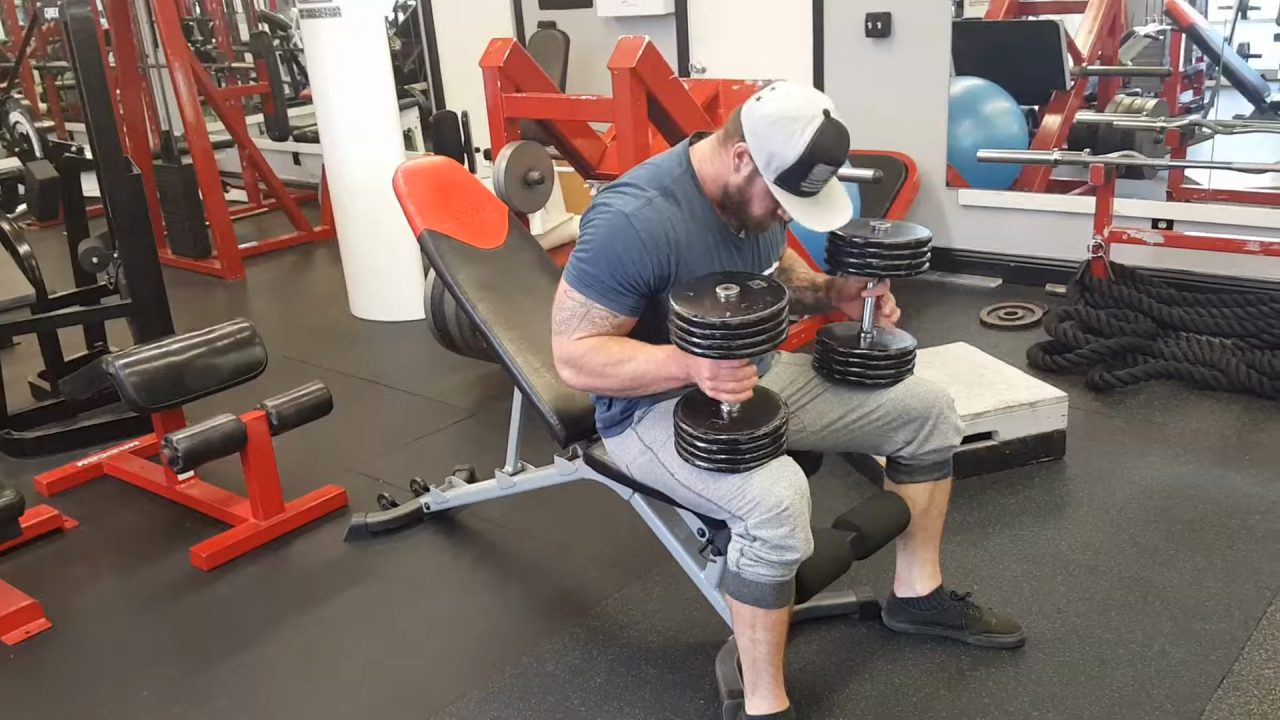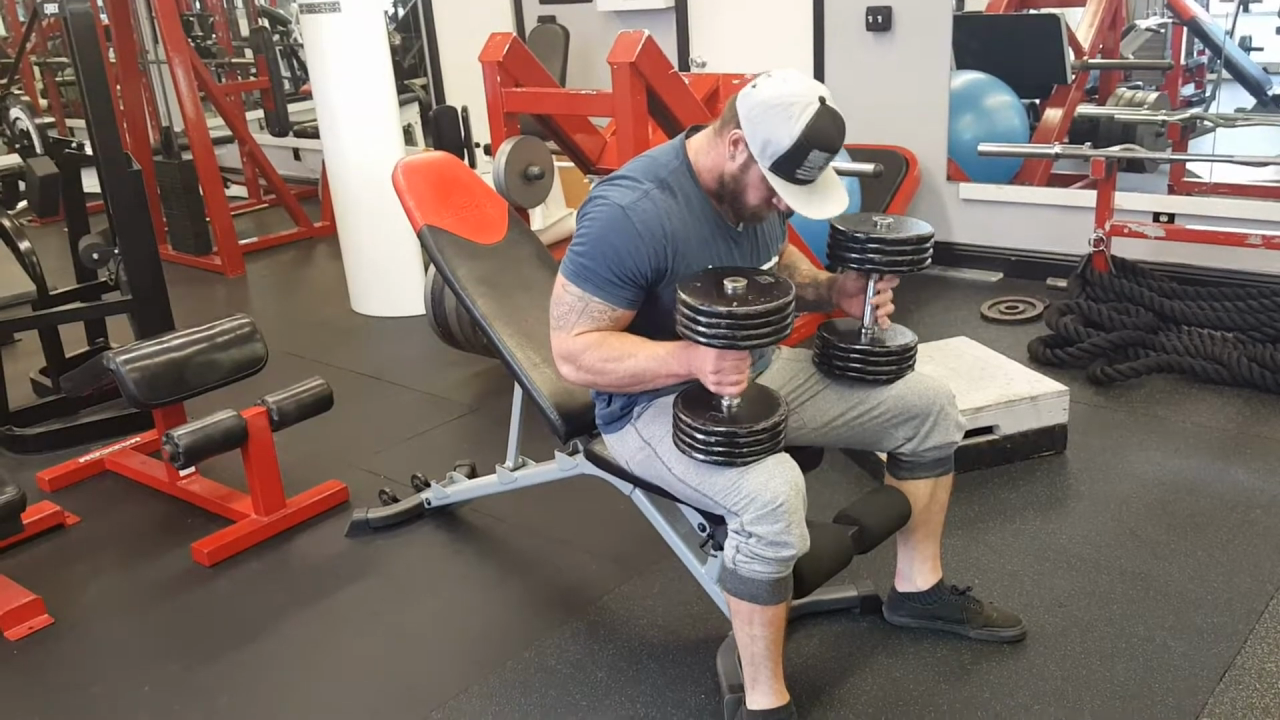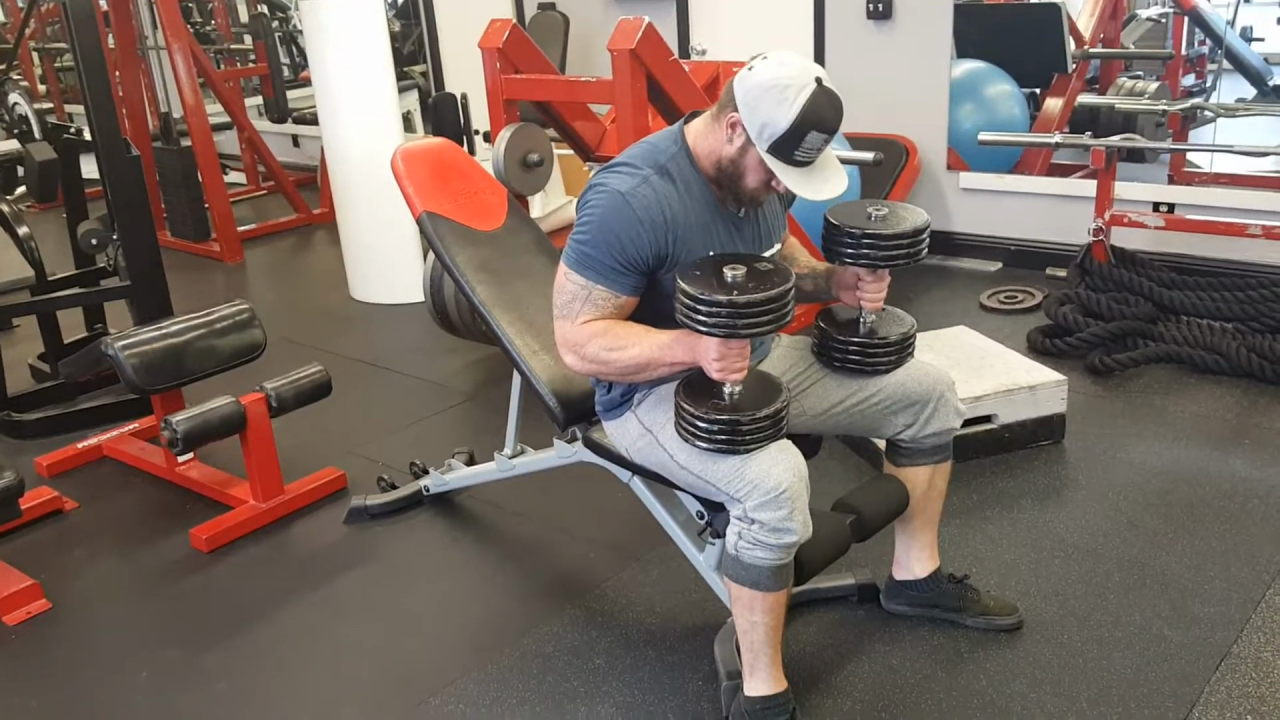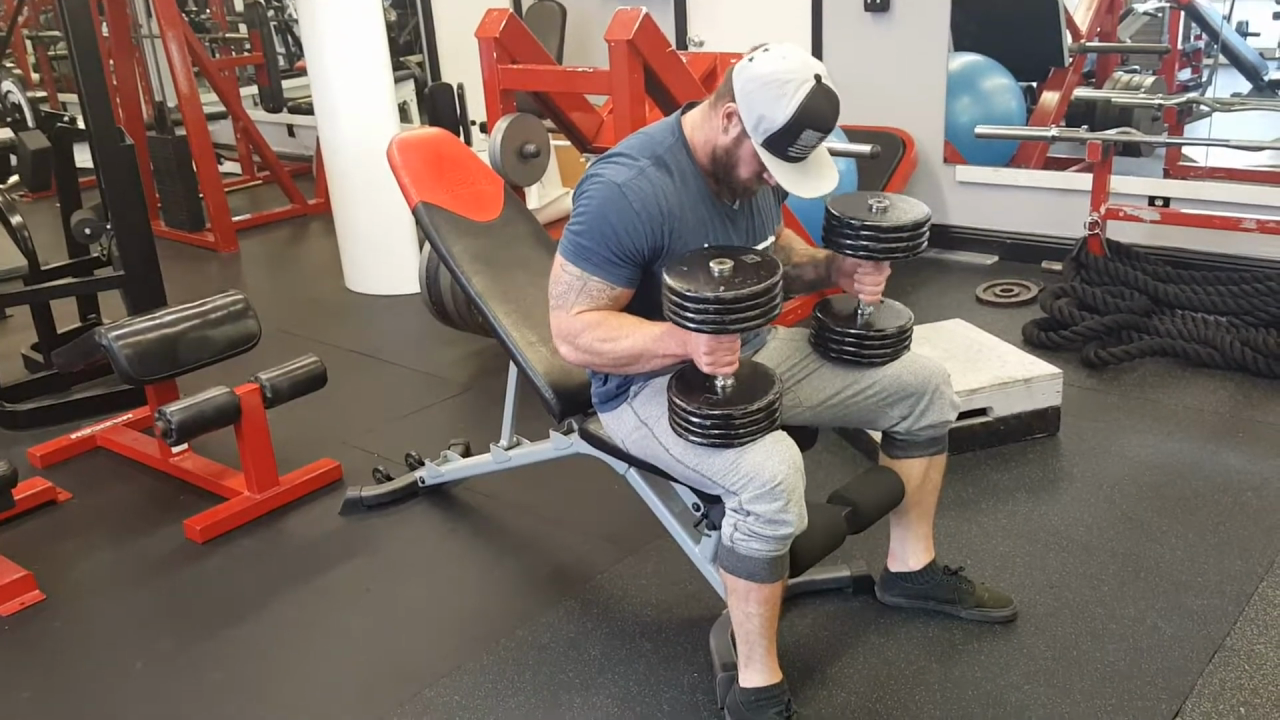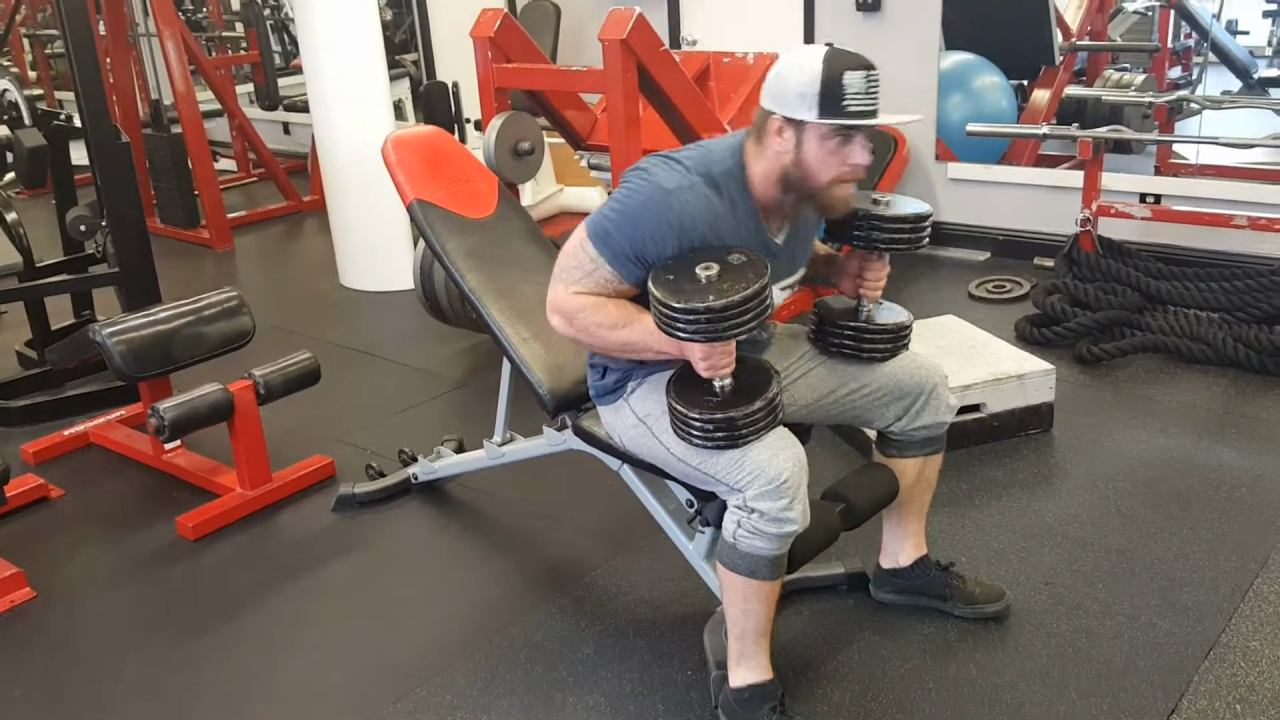
dt=0.5s
person 1, frame 1
left shoulder: (761, 190)
right shoulder: (635, 218)
right elbow: (573, 354)
left wrist: (832, 291)
right wrist: (689, 365)
left hip: (756, 375)
right hip: (656, 406)
left knee: (928, 409)
right knee: (777, 500)
left ankle: (918, 594)
person 1, frame 2
left shoulder: (760, 180)
right shoulder: (630, 211)
right elbow: (574, 351)
left wrist: (834, 289)
right wrist: (690, 360)
left hip: (759, 370)
right hip: (659, 400)
left knee: (930, 406)
right knee: (773, 496)
left ankle: (919, 588)
person 1, frame 3
left shoulder: (759, 168)
right shoulder: (631, 198)
right elbow: (578, 340)
left wrist: (833, 281)
right wrist: (693, 348)
left hip: (758, 358)
right hip: (658, 388)
left knee: (928, 393)
right knee: (775, 482)
left ankle: (915, 576)
person 1, frame 4
left shoulder: (756, 157)
right shoulder: (627, 189)
right elbow: (574, 333)
left wrist: (832, 269)
right wrist: (684, 339)
left hip: (753, 350)
right hip: (654, 381)
left knee: (925, 385)
right knee: (771, 474)
left ankle: (911, 569)
person 1, frame 5
left shoulder: (804, 183)
right shoulder: (674, 198)
right elbow: (569, 300)
left wrist: (837, 269)
right wrist: (683, 342)
left hip: (754, 350)
right hip: (651, 377)
left knee: (922, 385)
right knee: (774, 471)
left ankle: (903, 564)
